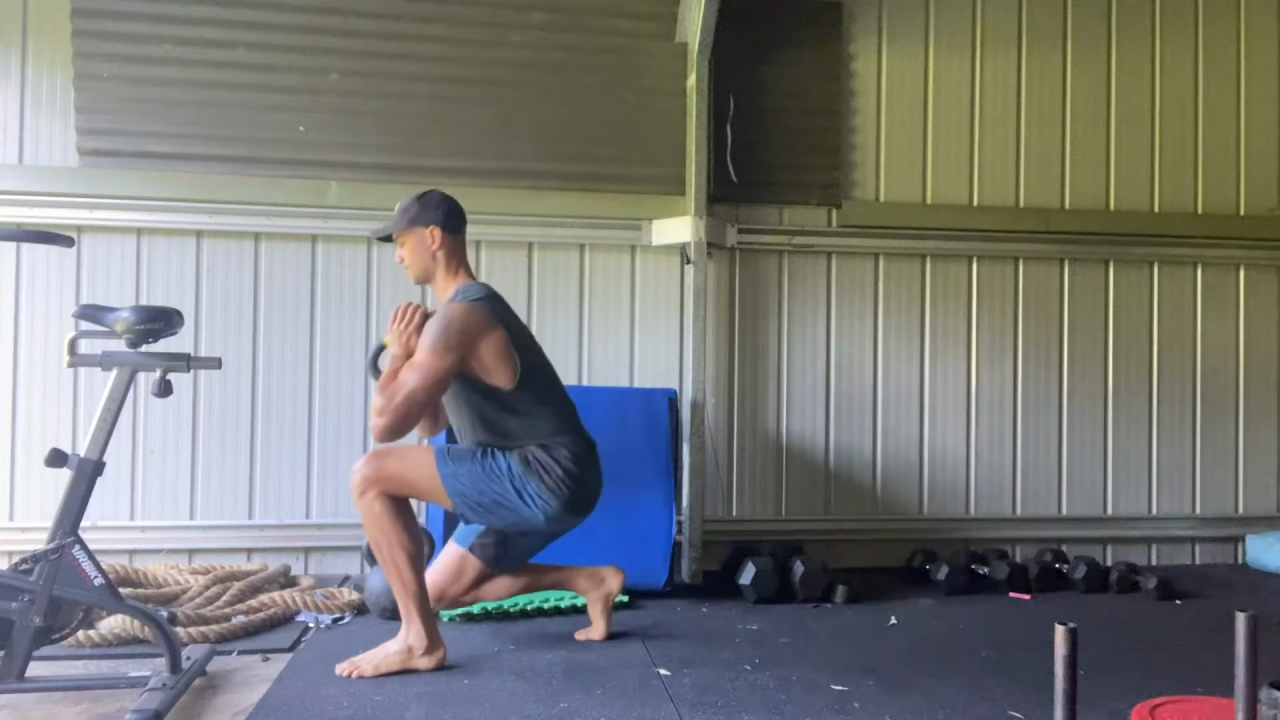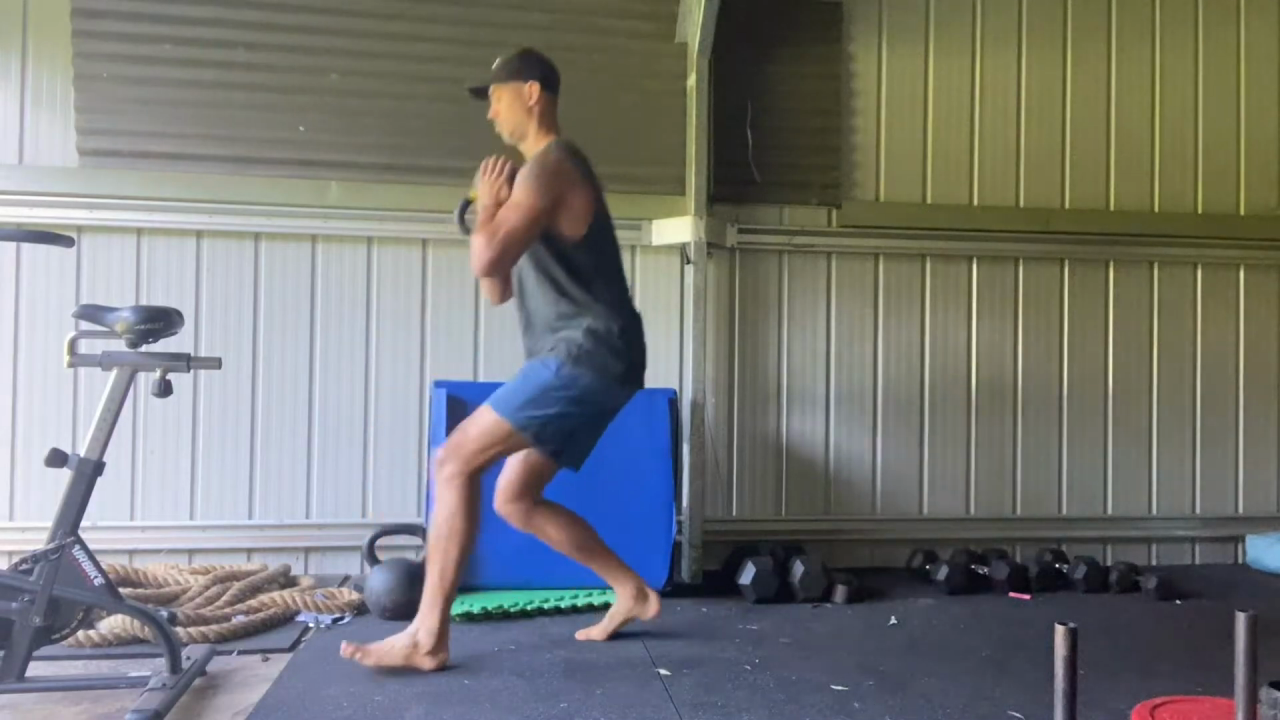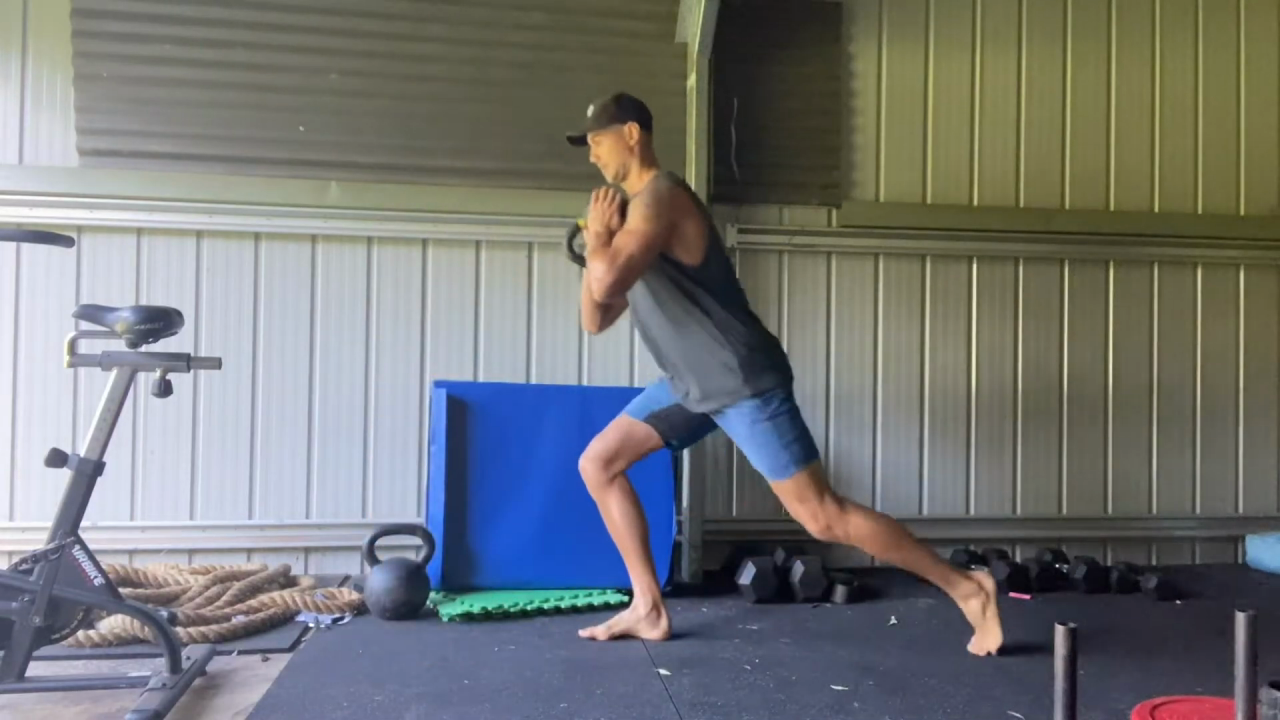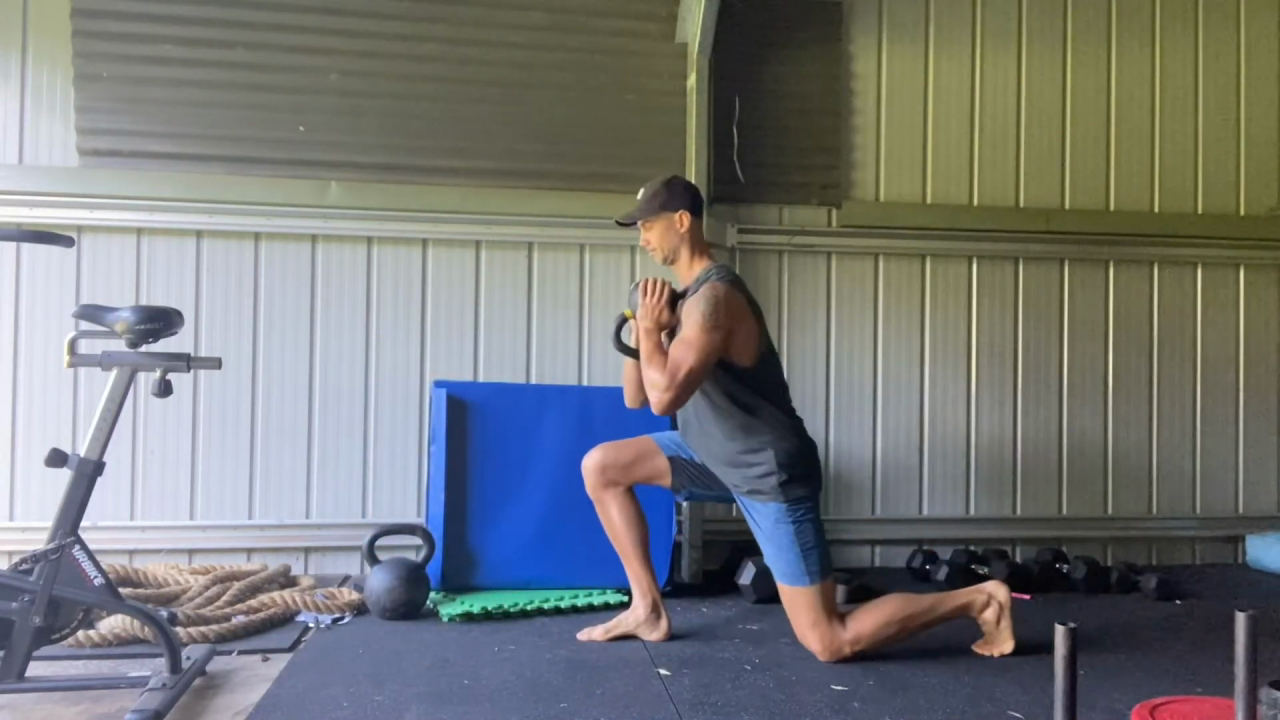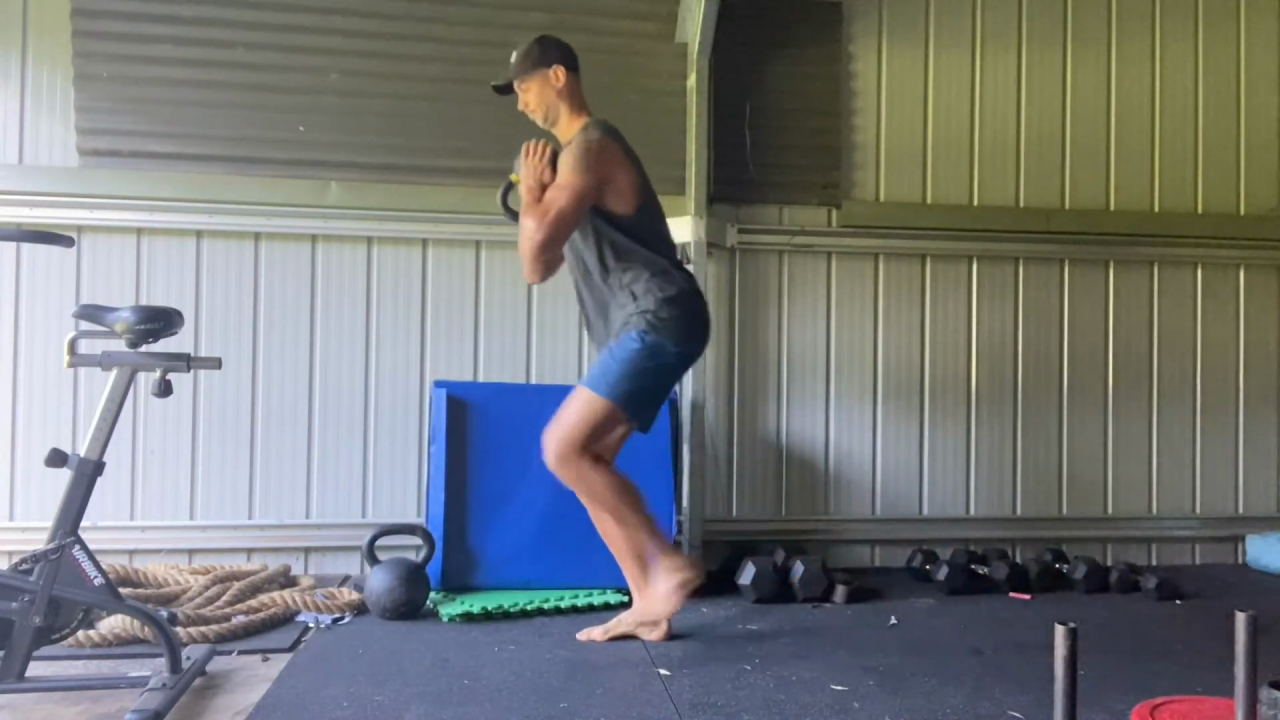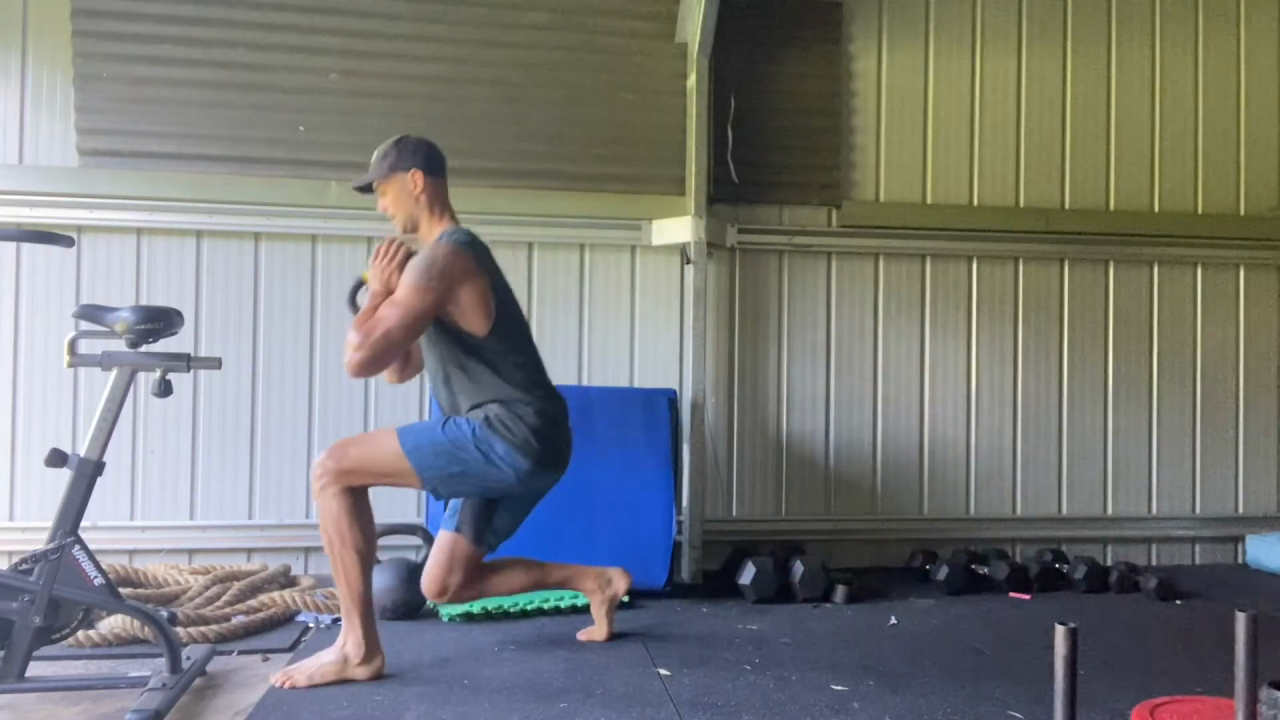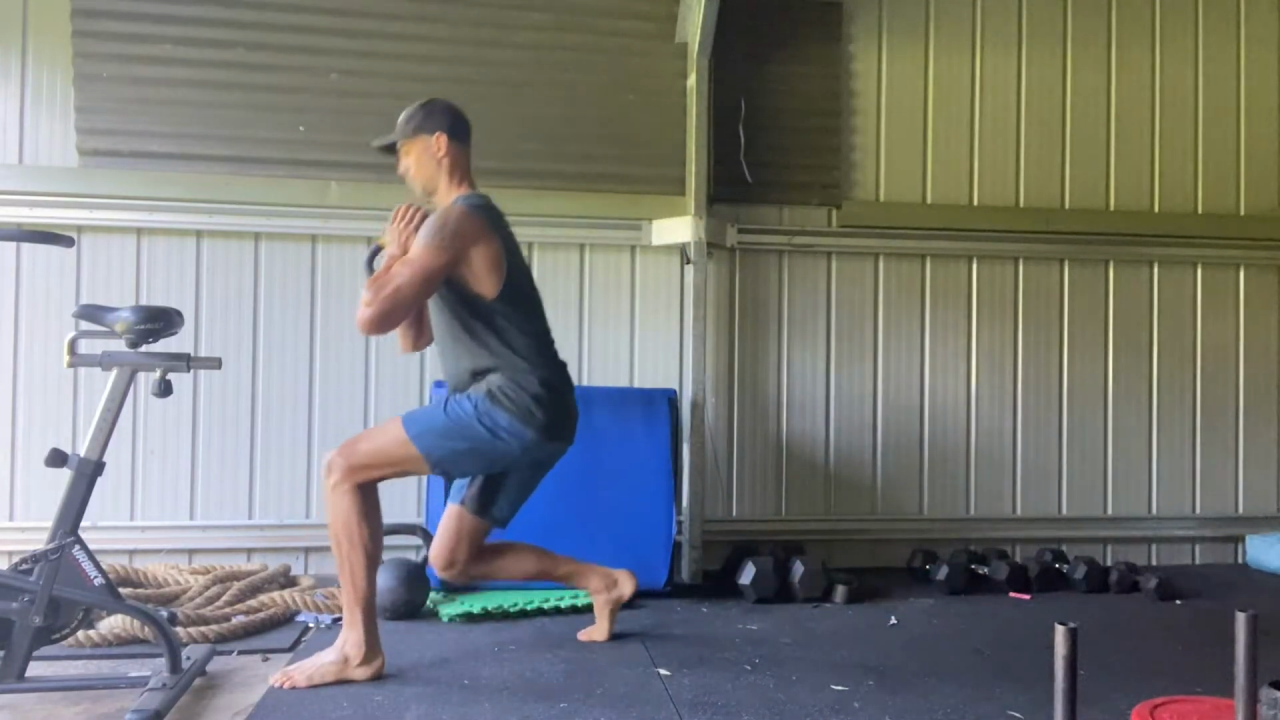
dt=0.7s
person 1, frame 1
left shoulder: (458, 317)
right shoulder: (468, 311)
left elbow: (386, 424)
right elbow: (431, 422)
left wrist: (398, 354)
right wrist: (410, 355)
left hip: (549, 480)
right hip: (543, 481)
left knee: (370, 475)
right knee: (440, 589)
left ankle: (418, 640)
right ankle: (593, 581)
person 1, frame 2
left shoulder: (552, 164)
right shoulder: (541, 174)
left elbow: (486, 258)
right elbow: (499, 288)
left wrist: (489, 207)
right wrist: (494, 213)
left hip: (589, 354)
right hip: (584, 360)
left knee: (456, 463)
right knee: (514, 498)
left ankle: (427, 636)
right ankle: (632, 591)
person 1, frame 3
left shoulder: (658, 196)
right shoulder: (637, 211)
left elbow: (607, 285)
right elbow: (595, 318)
left wrist: (599, 238)
right wrist: (598, 245)
left hip: (741, 377)
right hip: (693, 378)
left knee: (823, 517)
right knee: (599, 464)
left ankle: (970, 588)
right ankle: (648, 610)
person 1, frame 4
left shoulder: (714, 297)
right shoulder: (689, 298)
left elbow: (665, 397)
right elbow: (637, 398)
left wrist: (649, 331)
right wrist: (642, 335)
left hip: (771, 475)
right hip: (727, 458)
left knee: (829, 642)
right knee: (600, 467)
left ankle: (981, 599)
right ankle: (647, 610)
person 1, frame 5
left shoulder: (589, 147)
right shoulder: (569, 156)
left elbow: (539, 242)
right elbow: (537, 268)
left wrist: (534, 190)
right wrist: (534, 198)
left hip: (661, 321)
right hip: (643, 330)
left knee: (564, 449)
right knee: (585, 461)
left ankle: (669, 562)
right ankle: (648, 606)
person 1, frame 6
left shoulder: (440, 259)
right shoulder: (447, 257)
left elbow: (361, 357)
right elbow: (400, 368)
left wrist: (378, 293)
right wrist: (390, 293)
left hip: (512, 436)
right hip: (522, 444)
left knee: (332, 469)
right knee: (444, 584)
left ankle: (357, 648)
right ankle: (597, 581)
person 1, frame 7
left shoulder: (452, 222)
right shoulder: (456, 223)
left elbow: (373, 315)
right elbow: (414, 337)
left wrist: (394, 255)
right wrist: (409, 263)
left hip: (510, 403)
right hip: (528, 413)
left knee: (346, 467)
right knee: (454, 560)
left ankle: (357, 649)
right ankle: (604, 582)
